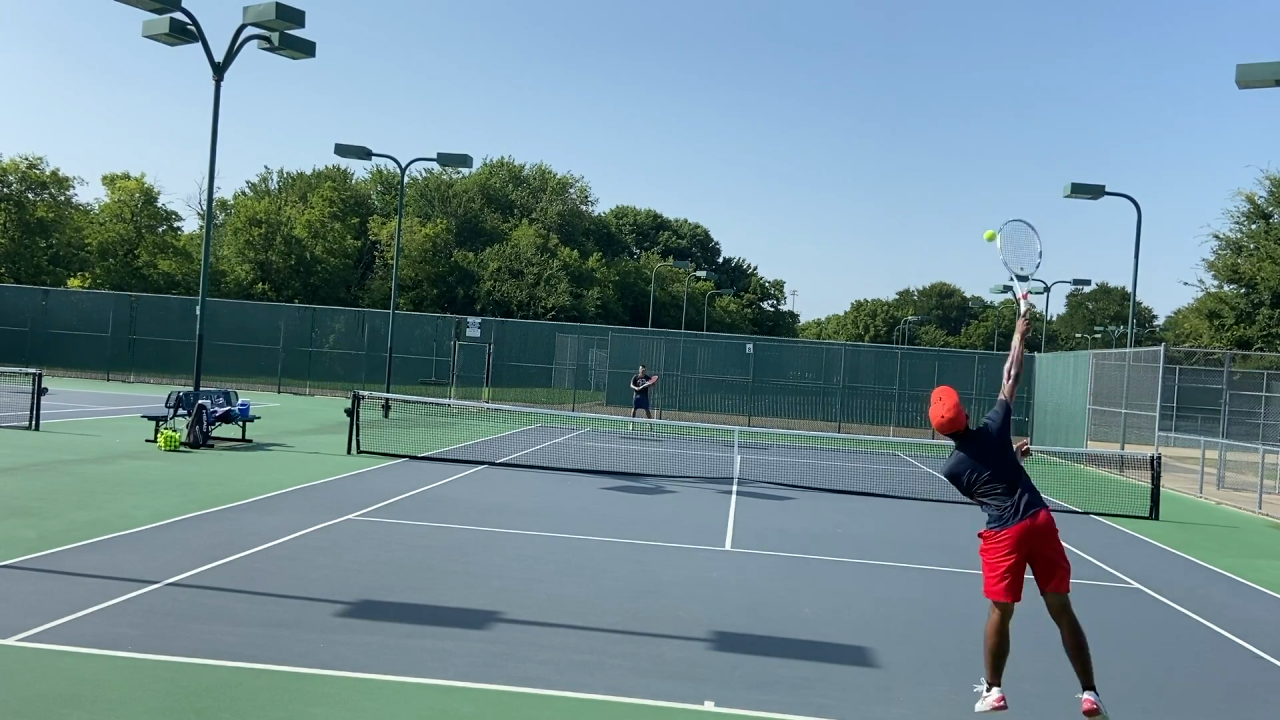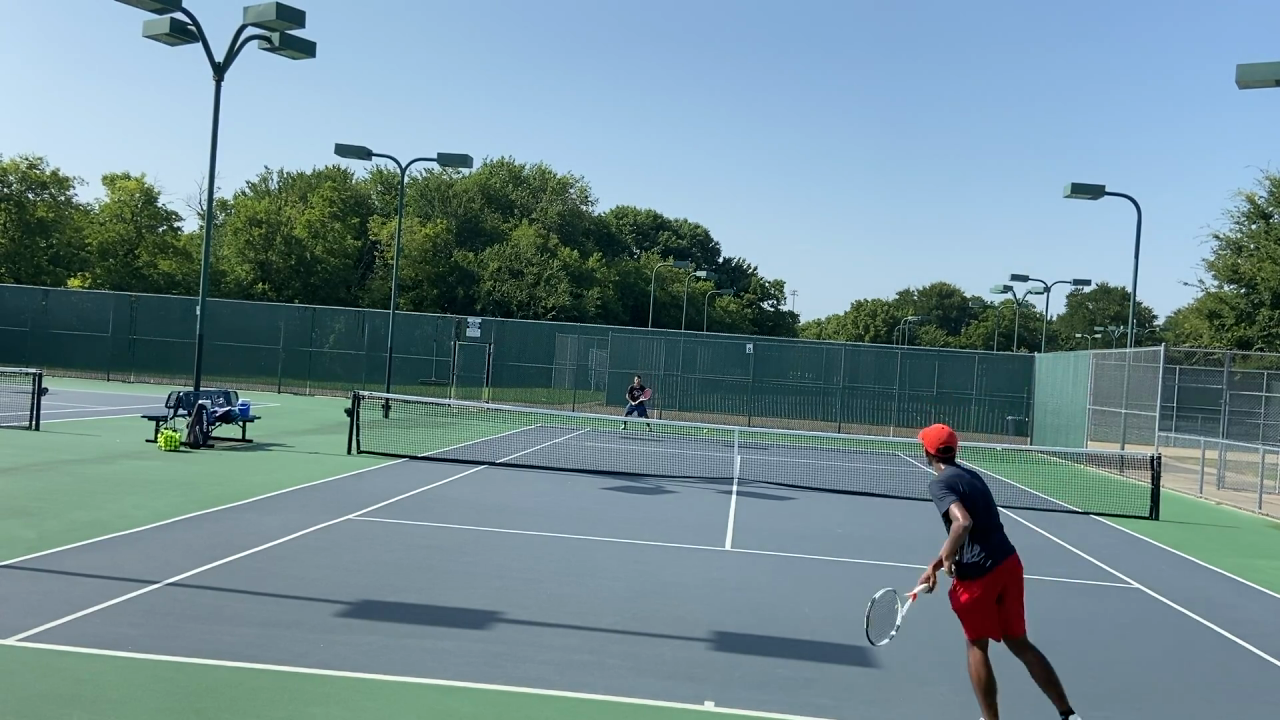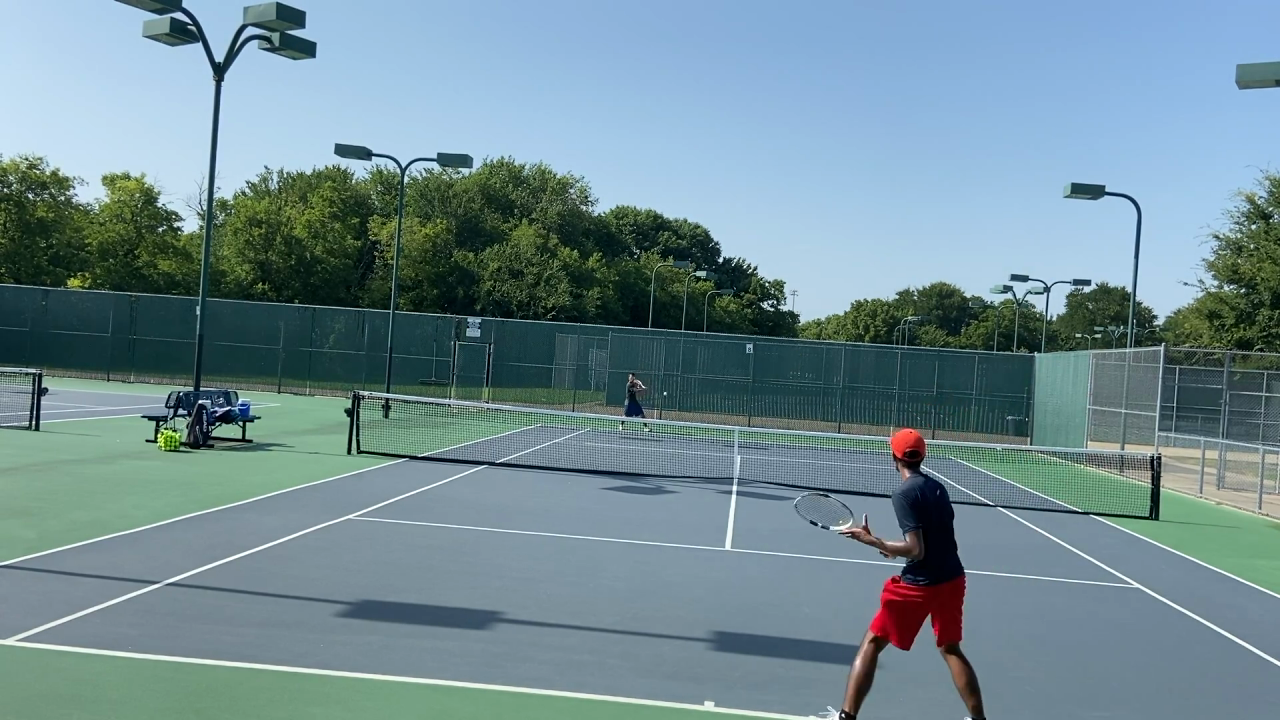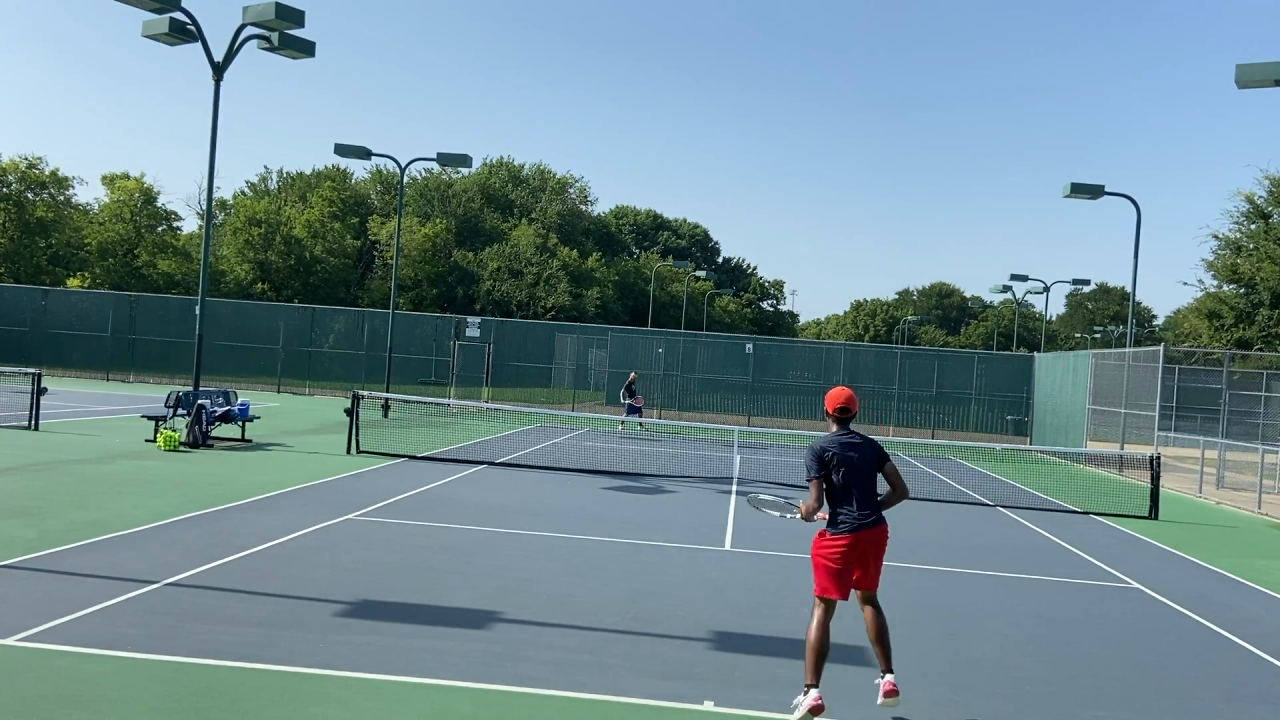
dt=0.4s
person 1, frame 1
left shoulder: (952, 469)
right shoulder: (991, 431)
right elbow: (1010, 384)
right wrist: (1020, 331)
left hip: (1003, 535)
right hip: (1037, 521)
left knee: (1000, 610)
right knee: (1061, 611)
person 1, frame 2
left shoulder: (941, 484)
right shoulder: (974, 476)
left elbow: (964, 523)
left wrist: (946, 558)
right wrist: (937, 563)
left hip: (980, 573)
right hip: (1010, 563)
left knee: (977, 646)
right knee: (1020, 644)
person 1, frame 3
left shoulder: (904, 494)
right shoulder: (939, 488)
left elbow: (916, 551)
left wrist: (873, 541)
left hip: (920, 585)
right hip: (954, 581)
left knee: (871, 645)
right knee: (951, 650)
person 1, frame 4
left shoulder: (818, 448)
right shoulder: (872, 446)
left elbow: (815, 504)
right elbow: (901, 491)
left wrist: (806, 514)
left hip: (840, 536)
right hip: (874, 531)
left knee: (822, 611)
right knee: (869, 601)
left ankle: (812, 692)
right ankle: (888, 677)
